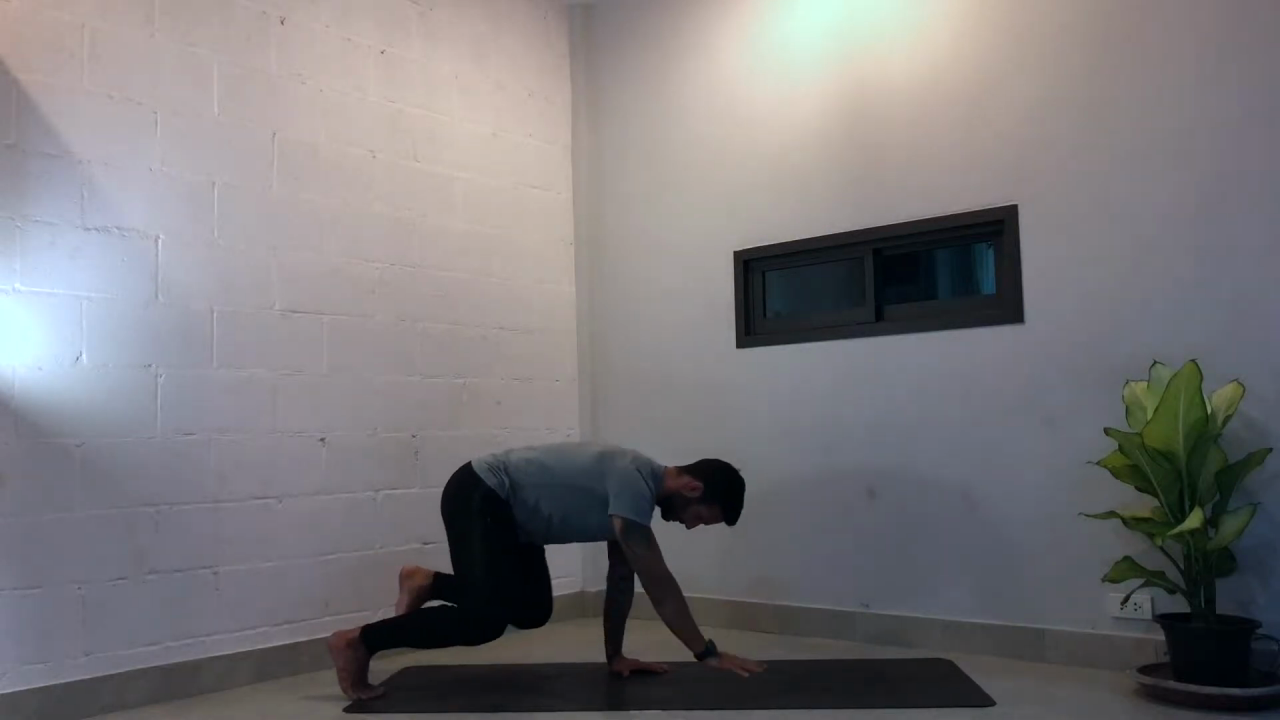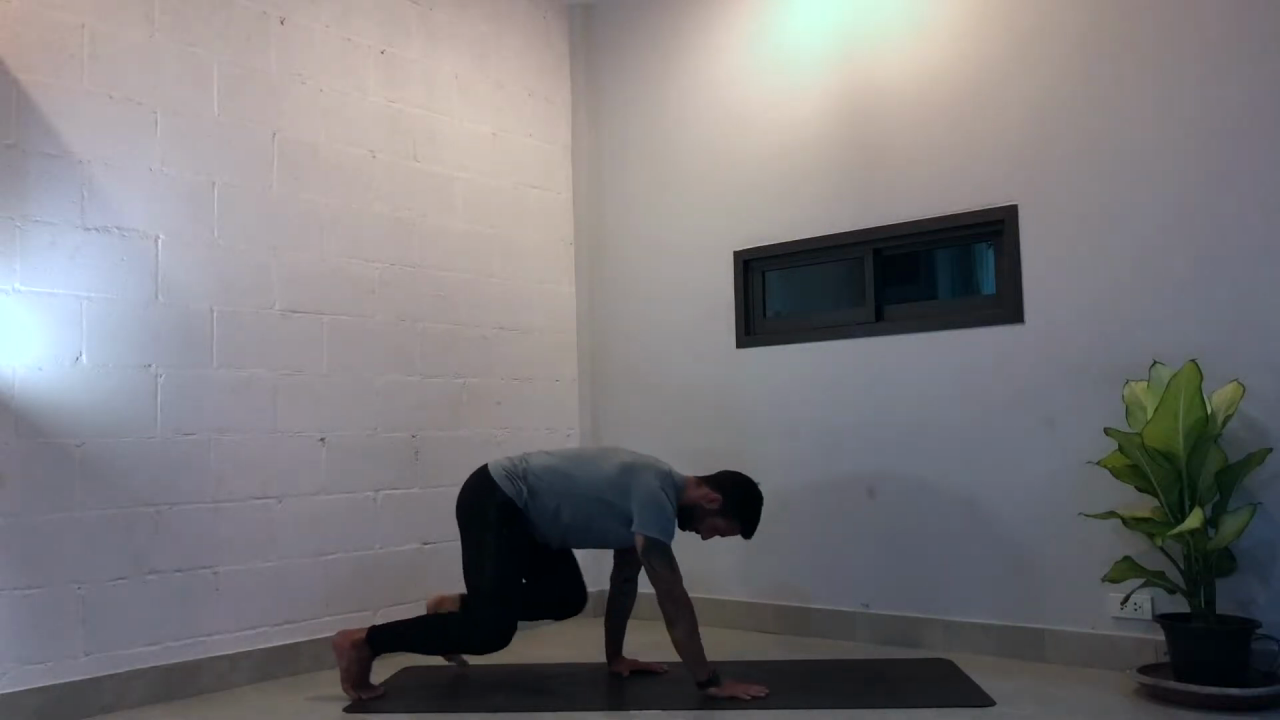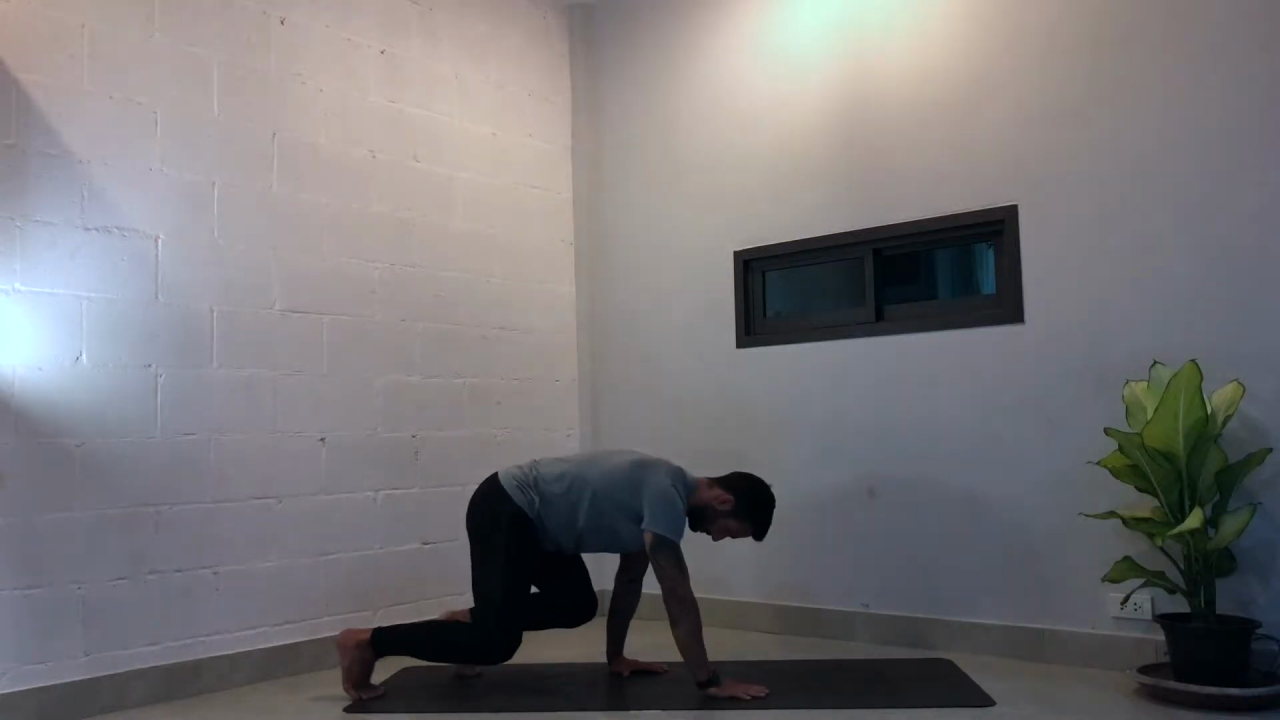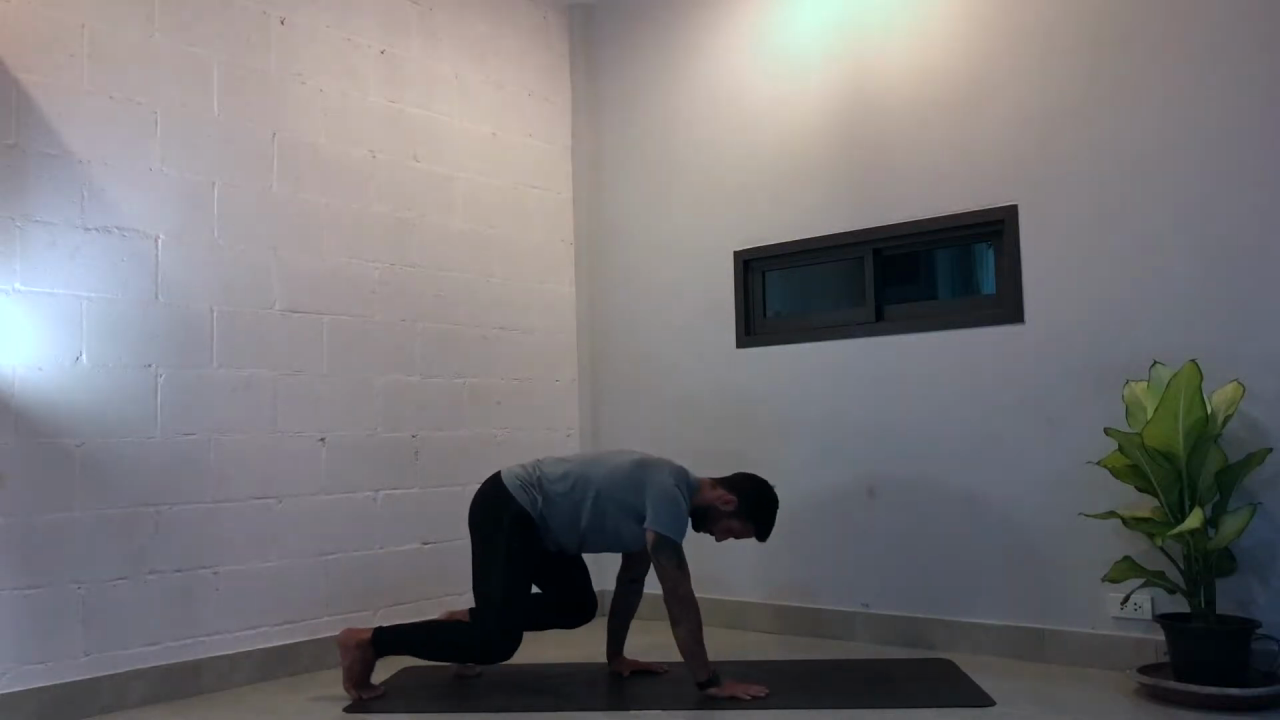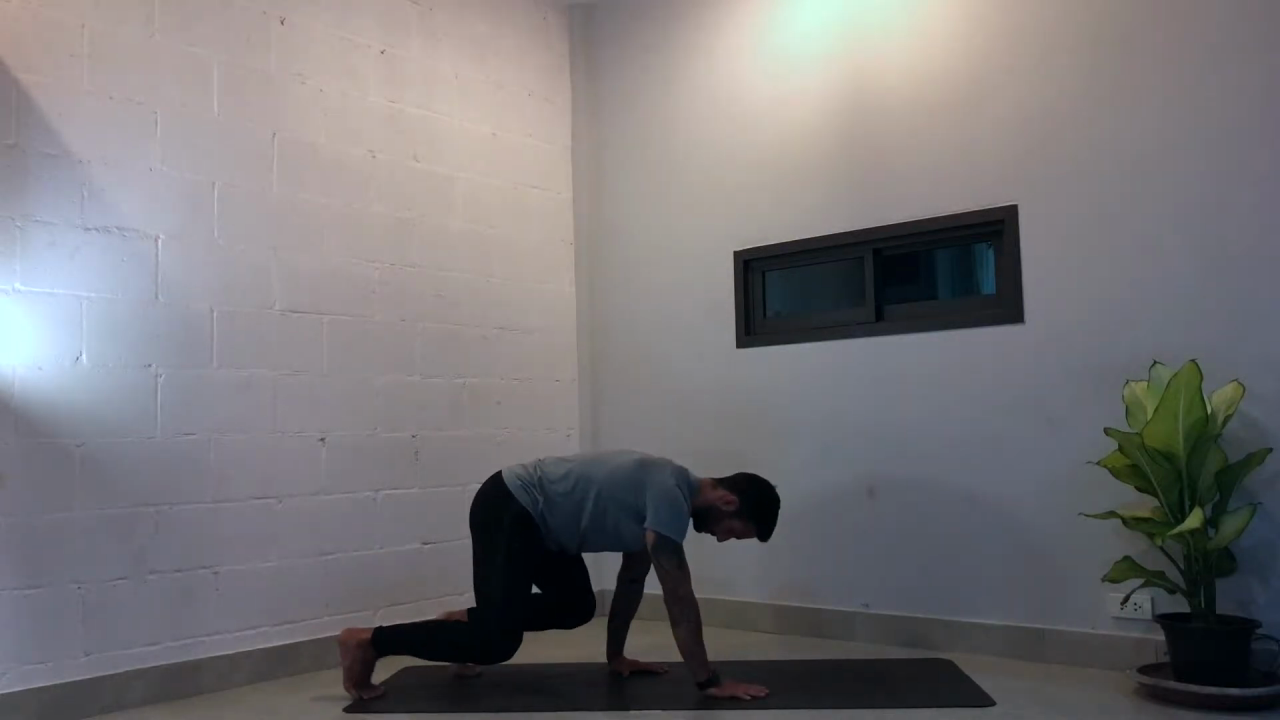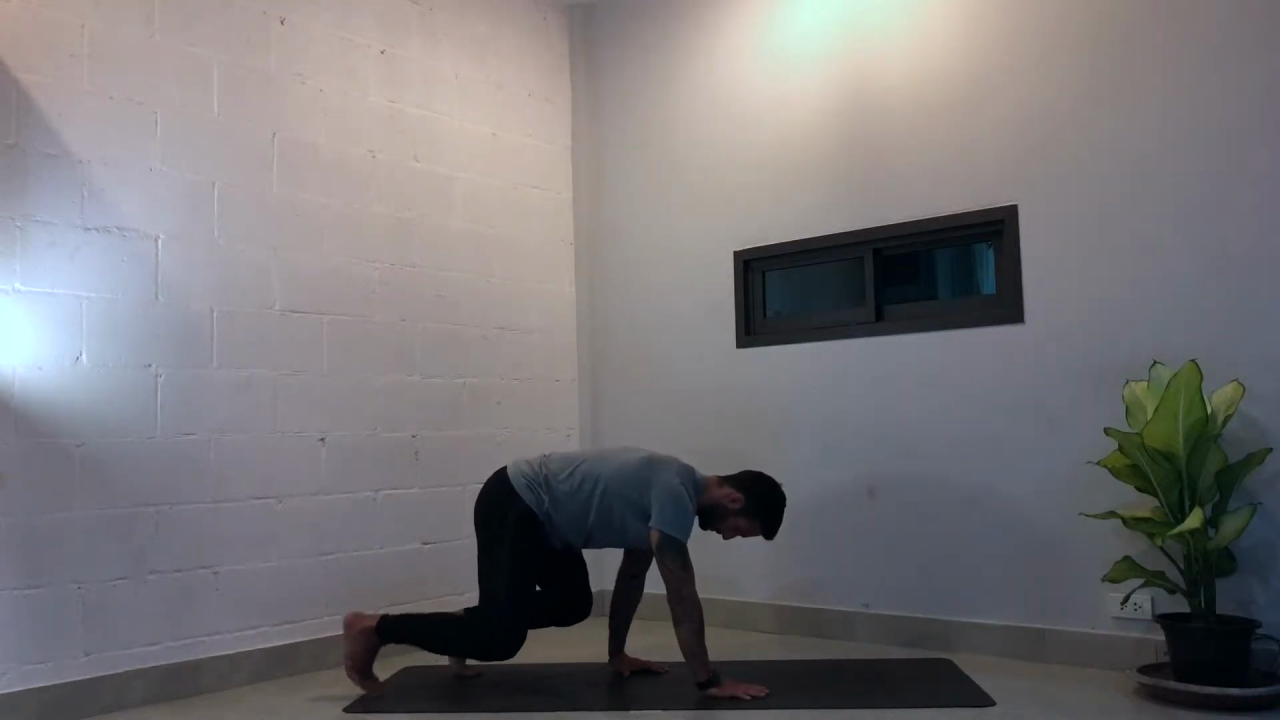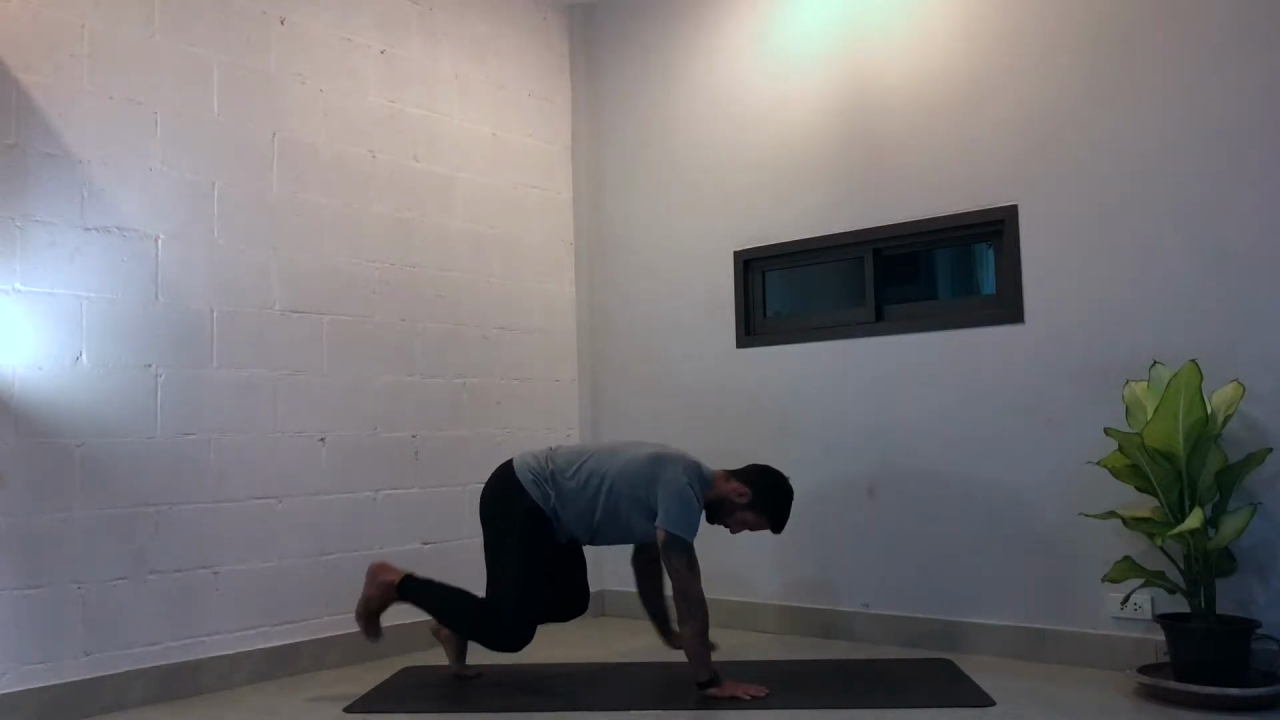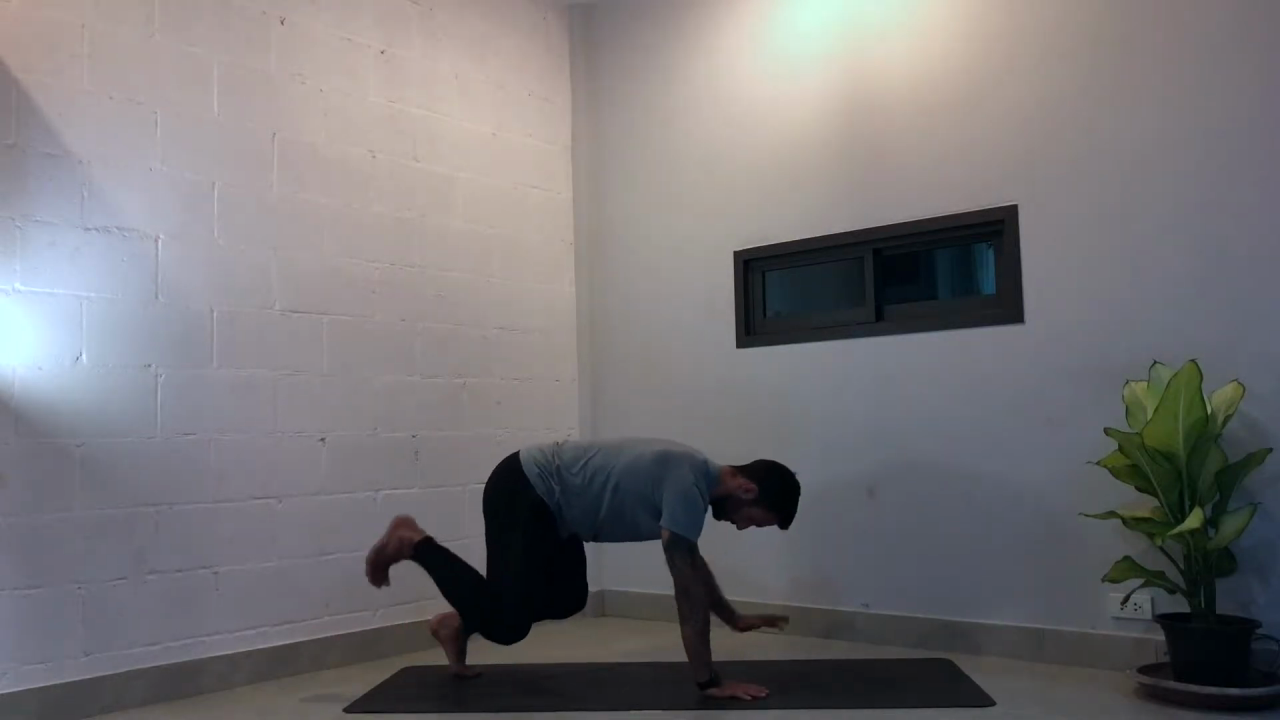
dt=0.2s
person 1, frame 1
left shoulder: (640, 487)
right shoulder: (632, 482)
left elbow: (621, 576)
right elbow: (656, 582)
left wrist: (614, 655)
right wrist: (708, 652)
left hip: (506, 508)
right hip: (478, 495)
left knee: (532, 610)
right knee: (485, 620)
left ankle: (427, 584)
right ankle: (357, 643)
person 1, frame 2
left shoulder: (653, 493)
right shoulder: (655, 496)
left elbow: (625, 578)
right elbow: (673, 599)
left wrist: (615, 656)
right wrist: (709, 680)
left hip: (520, 510)
right hip: (493, 501)
left knee: (568, 597)
right knee: (491, 630)
left ankle: (458, 608)
right ankle: (362, 643)
person 1, frame 3
left shoulder: (664, 494)
right shoulder: (667, 495)
left elbow: (630, 578)
right elbow: (678, 598)
left wrist: (616, 656)
right wrist: (710, 681)
left hip: (531, 519)
right hip: (504, 510)
left knee: (579, 604)
right knee: (496, 642)
left ankle: (468, 621)
right ankle: (367, 643)
person 1, frame 4
left shoulder: (667, 493)
right shoulder: (669, 496)
left elbow: (632, 578)
right elbow: (679, 597)
left wrist: (615, 655)
right wrist: (709, 681)
left hip: (533, 519)
right hip: (507, 509)
left knee: (578, 606)
right knee: (497, 642)
left ankle: (468, 621)
right ankle: (367, 642)
person 1, frame 5
left shoulder: (666, 494)
right shoulder: (670, 496)
left elbow: (632, 577)
right elbow: (679, 598)
left wrist: (615, 654)
right wrist: (710, 681)
left hip: (534, 517)
right hip: (509, 509)
left knee: (576, 606)
right knee: (496, 642)
left ankle: (464, 621)
right ankle: (368, 642)
person 1, frame 6
left shoulder: (670, 489)
right shoulder: (676, 494)
left elbow: (633, 572)
right elbow: (683, 596)
left wrist: (616, 652)
right wrist: (709, 680)
left hip: (536, 512)
right hip: (513, 505)
left knee: (574, 605)
right knee: (499, 639)
left ankle: (462, 624)
right ankle: (374, 629)
person 1, frame 7
left shoulder: (680, 481)
right shoulder: (682, 489)
left elbow: (645, 562)
right elbow: (687, 590)
left wrist: (667, 631)
right wrist: (709, 680)
left hip: (540, 503)
right hip: (517, 498)
left knee: (571, 601)
right knee: (508, 632)
left ankle: (457, 627)
right ankle: (395, 583)
person 1, frame 8
left shoulder: (691, 478)
right shoulder: (688, 488)
left elbow: (692, 564)
right elbow: (688, 591)
left wrist: (738, 619)
right wrist: (709, 680)
left hip: (543, 497)
right hip: (522, 491)
left knee: (568, 599)
right knee: (506, 623)
left ankle: (457, 623)
right ankle: (413, 541)
